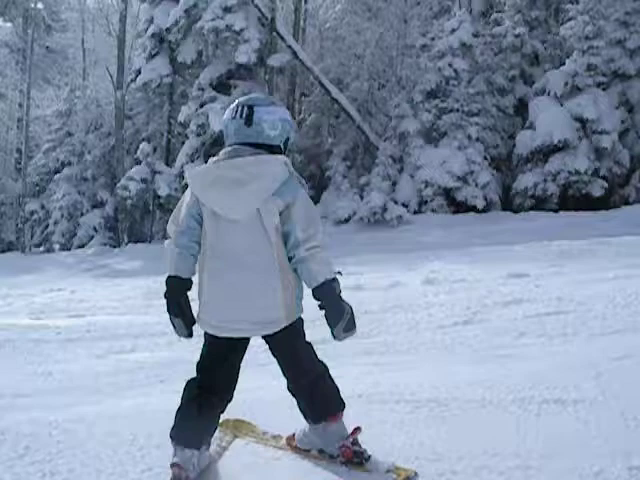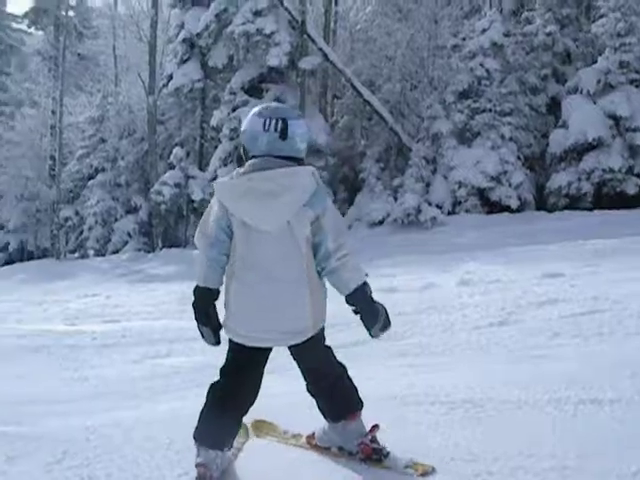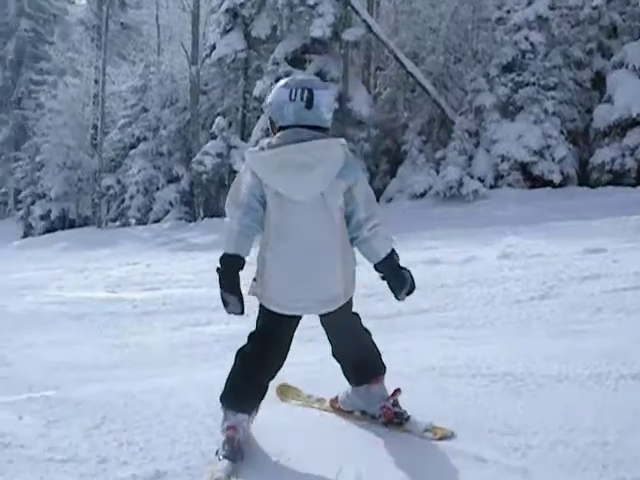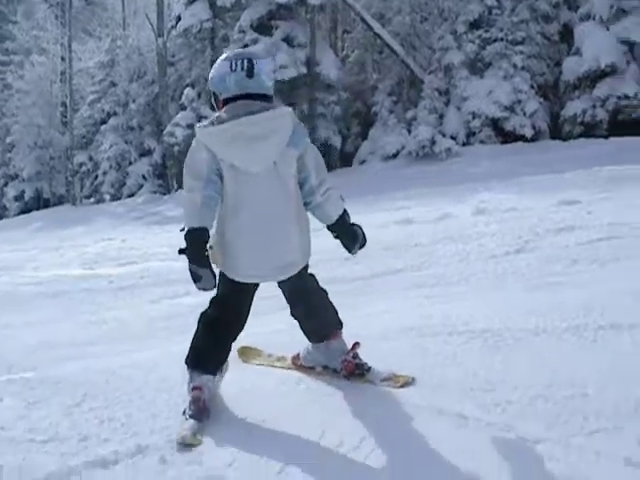
dt=0.3s
person 1, frame 1
left shoulder: (202, 183)
right shoulder: (285, 182)
left elbow: (181, 241)
right elbow: (306, 246)
left wrist: (176, 291)
right wrist: (330, 295)
left hip: (221, 308)
right hip: (277, 305)
left knee: (212, 379)
right knee: (302, 367)
right ankle: (329, 432)
person 1, frame 2
left shoulder: (228, 194)
right shoulder: (311, 191)
left elbow: (211, 253)
right elbow: (334, 255)
left wrist: (204, 302)
right wrist: (362, 300)
left hip: (248, 316)
right hip: (302, 312)
left knee: (236, 383)
right knee: (321, 370)
right ankle: (348, 431)
person 1, frame 3
left shoulder: (259, 166)
right shoulder: (342, 162)
left elbow: (241, 222)
right elbow: (365, 222)
left wrist: (229, 270)
right wrist: (390, 266)
left hip: (279, 284)
right hip: (334, 280)
left knee: (264, 349)
right knee: (347, 335)
left ankle: (236, 419)
right ankle: (372, 396)
person 1, frame 4
left shoulder: (209, 141)
right shoulder: (290, 130)
left elbow: (200, 196)
right elbow: (316, 186)
left wrist: (195, 244)
right wrist: (342, 225)
left hip: (237, 252)
right hip: (289, 246)
left knee: (224, 314)
right knee: (306, 296)
left ankle: (201, 381)
right ankle: (332, 350)
